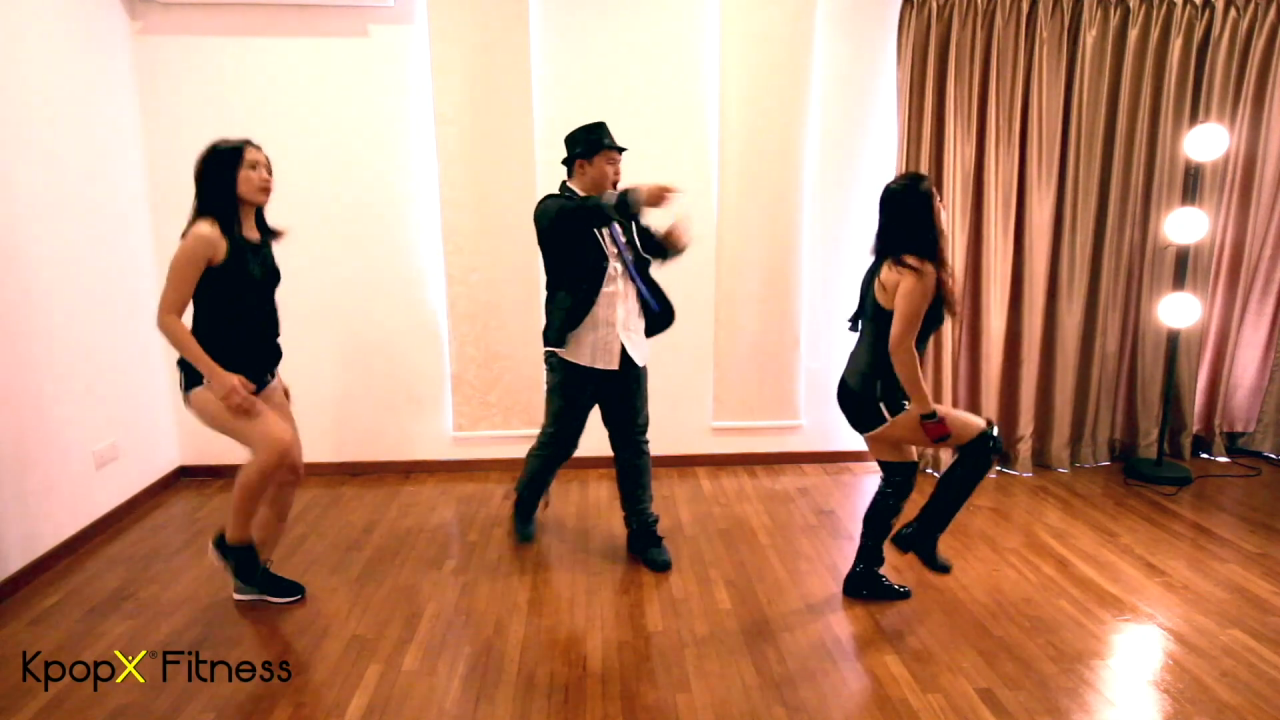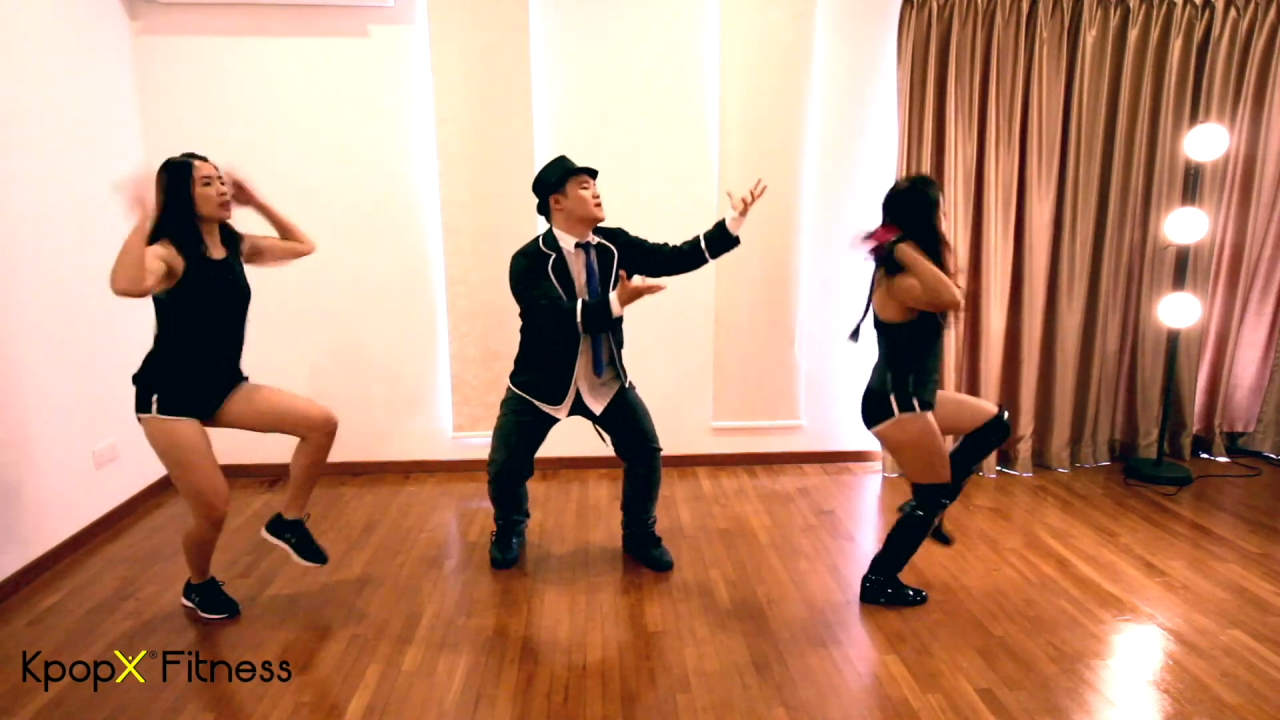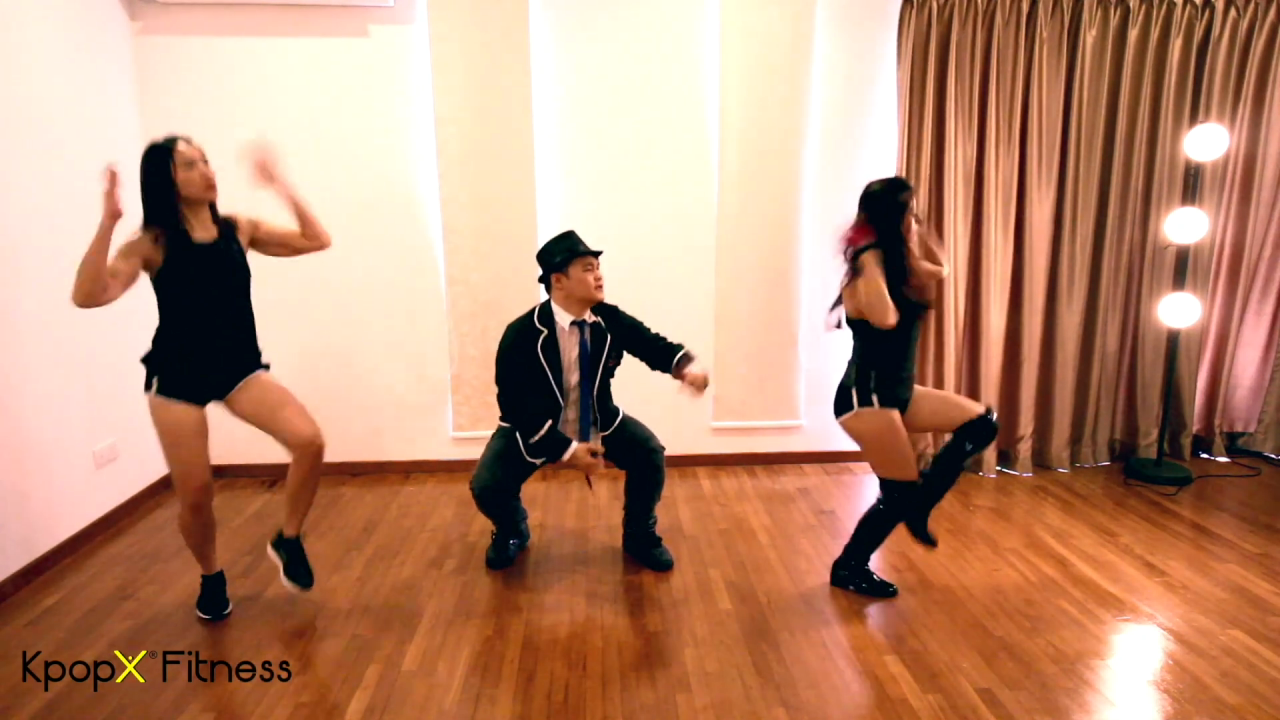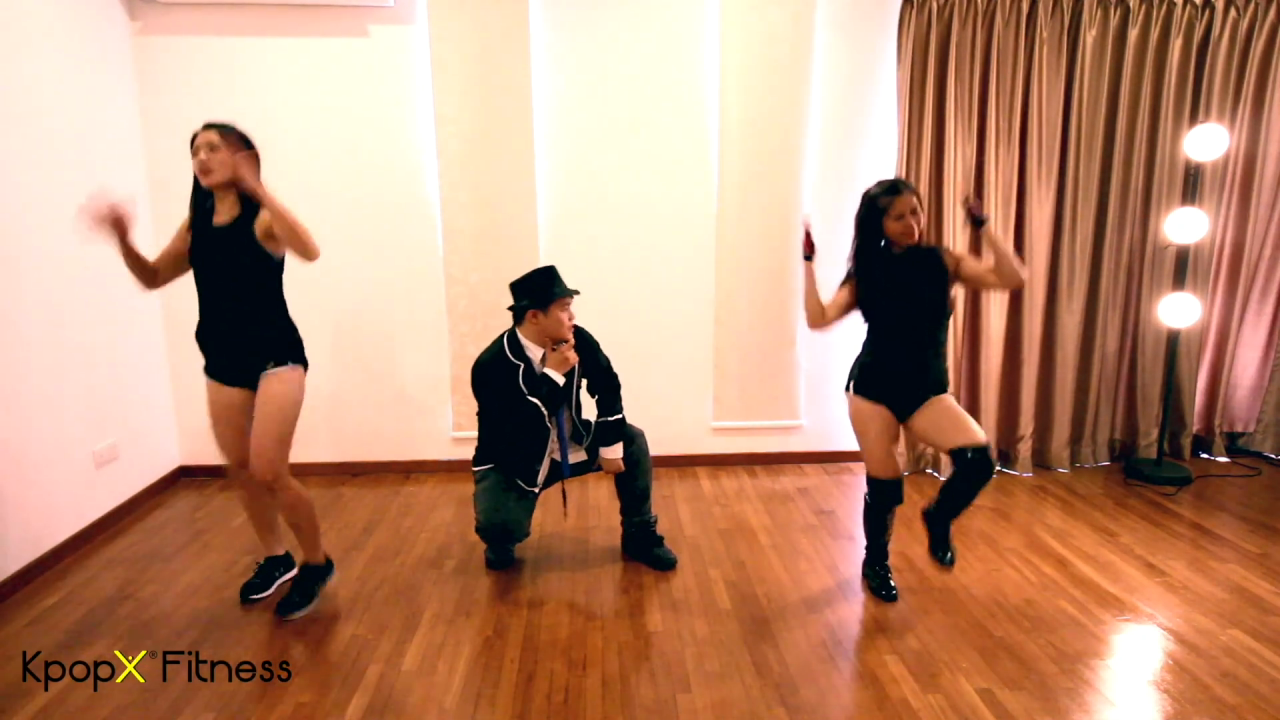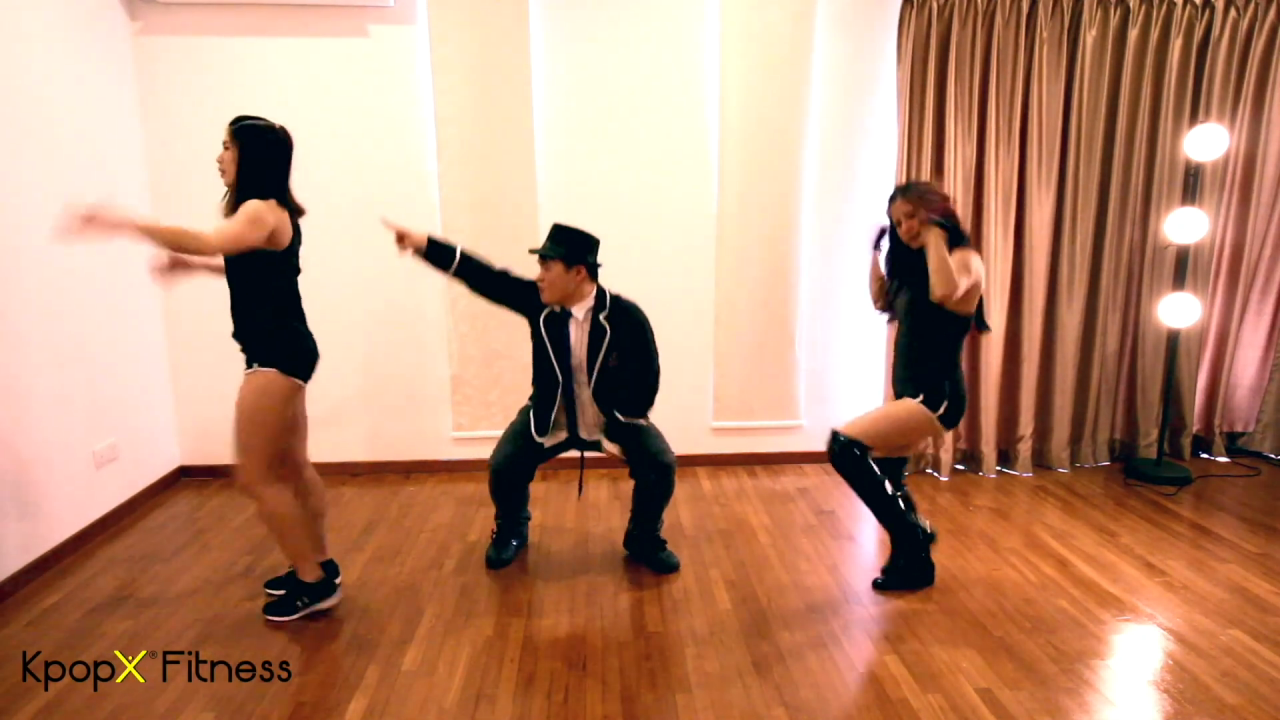
dt=1s
person 1, frame 1
left shoulder: (259, 235)
right shoulder: (206, 237)
right elbow: (169, 317)
left wrist: (277, 375)
right wrist: (218, 373)
left hip: (261, 373)
right hip: (214, 375)
left knee: (289, 470)
right knee: (280, 445)
left ankle: (255, 573)
right ankle: (234, 537)
person 1, frame 2
left shoulder: (237, 246)
right shoulder: (169, 255)
left elbow: (298, 246)
right elbow: (128, 286)
left wrist: (257, 203)
right wrist: (143, 221)
left hip: (225, 386)
right hip: (168, 399)
left knee: (321, 422)
right knee: (213, 509)
left ankle: (288, 521)
right ankle: (198, 585)
person 1, frame 3
left shoulder: (240, 230)
right shoulder: (153, 242)
left elbow: (316, 242)
right elbow: (87, 295)
left wrist: (282, 189)
right wrist: (108, 218)
left hip: (240, 367)
right hip: (175, 378)
left knee: (309, 442)
right knee: (195, 495)
left ankle: (288, 538)
right ankle: (212, 578)
person 1, frame 4
left shoulder: (263, 217)
right shoulder: (196, 225)
left elbow: (308, 250)
right elbow: (153, 278)
left wrist: (261, 192)
right wrist: (123, 237)
left hip: (276, 354)
right hip: (223, 360)
left knee: (269, 472)
right knee: (244, 473)
left ankle: (316, 562)
right ankle: (276, 559)
person 1, frame 5
left shoulder: (262, 210)
right shoulder: (264, 211)
left elbow: (212, 242)
left wrist: (122, 223)
right wrist: (192, 264)
left hip: (278, 355)
right hip: (280, 352)
left knee: (254, 476)
right knee: (291, 466)
left ankle: (312, 582)
right ankle: (316, 564)
person 2, frame 1
left shoulder: (892, 262)
right shoulder: (918, 272)
right elbow: (900, 344)
right wrist: (925, 409)
left hip: (861, 388)
right hip: (879, 397)
left knee: (897, 480)
right knee: (982, 442)
left ankle: (864, 574)
right ankle: (922, 533)
person 2, frame 2
left shoulder: (907, 267)
right shoulder: (902, 280)
right elbow: (951, 298)
right wrist: (906, 249)
left hip: (917, 393)
right hip: (898, 401)
left knee: (995, 424)
right knee: (932, 491)
left ankle: (926, 509)
right ankle: (880, 581)
person 2, frame 3
left shoulder: (900, 259)
right shoulder: (867, 272)
left elbow: (935, 279)
right elbow: (885, 320)
left wrist: (920, 261)
right wrist: (870, 255)
left hip: (898, 389)
right hip: (867, 396)
left knee: (982, 423)
right knee: (902, 488)
left ankle: (918, 508)
right ankle: (848, 569)
person 2, frame 4
left shoulder: (942, 262)
right shoulder: (866, 272)
left elbow: (1014, 281)
right elbow: (818, 321)
left wrist: (984, 231)
right wrist: (810, 264)
left hip: (929, 390)
right hip: (872, 387)
left knee: (978, 460)
right knee: (885, 486)
left ankle: (939, 517)
right ankle: (874, 563)
person 2, frame 5
left shoulder: (963, 259)
right shoulder: (907, 268)
left elbow: (943, 295)
right elbow: (882, 303)
left wrist: (932, 230)
right wrist: (875, 253)
left hip: (933, 394)
right hip: (911, 387)
left knee: (843, 445)
right knee: (885, 474)
left ankle: (909, 535)
right ankle: (913, 566)
person 3, frame 1
left shoulder: (615, 210)
right shoulder: (556, 209)
left elbow: (646, 248)
right elbow: (583, 217)
left wrist: (669, 242)
right wrist: (632, 202)
left hip: (627, 348)
right hip: (577, 350)
left knee: (632, 443)
right knee: (559, 440)
left ankle: (642, 532)
right ankle: (526, 502)
person 3, frame 2
left shoulder: (614, 244)
right shoulder: (529, 260)
left elbow: (676, 258)
right elbow: (553, 321)
left wrist: (733, 223)
right wrist: (615, 303)
left hip: (606, 380)
right hip: (542, 383)
left knee: (645, 451)
right knee: (506, 467)
left ankle: (639, 535)
right ankle: (510, 532)
person 3, frame 3
left shoulder: (613, 321)
right shoulder: (521, 334)
left elbow: (661, 350)
right elbow: (514, 405)
left wrist: (688, 368)
right wrist: (566, 449)
left hip: (597, 422)
right hip: (534, 429)
left knee: (649, 455)
right knee: (486, 487)
left ankle: (639, 537)
right ankle: (511, 532)
person 3, frame 4
left shoulder: (577, 341)
right shoulder: (492, 365)
left elbow: (607, 386)
right elbow: (517, 431)
left wrist: (610, 445)
right wrist: (553, 376)
left hip: (570, 446)
right hip: (511, 463)
left knee: (631, 440)
right knee: (499, 527)
left ankle: (639, 535)
right ankle: (502, 542)
person 3, frame 5
left shoulder: (626, 317)
right shoulder: (539, 301)
left elbow: (645, 380)
right elbow: (483, 277)
left wrist: (617, 436)
right wrist: (424, 244)
left hip: (616, 419)
right hip: (552, 417)
left knee: (659, 466)
right knee: (505, 467)
left ankle: (643, 541)
right ankle: (511, 533)
